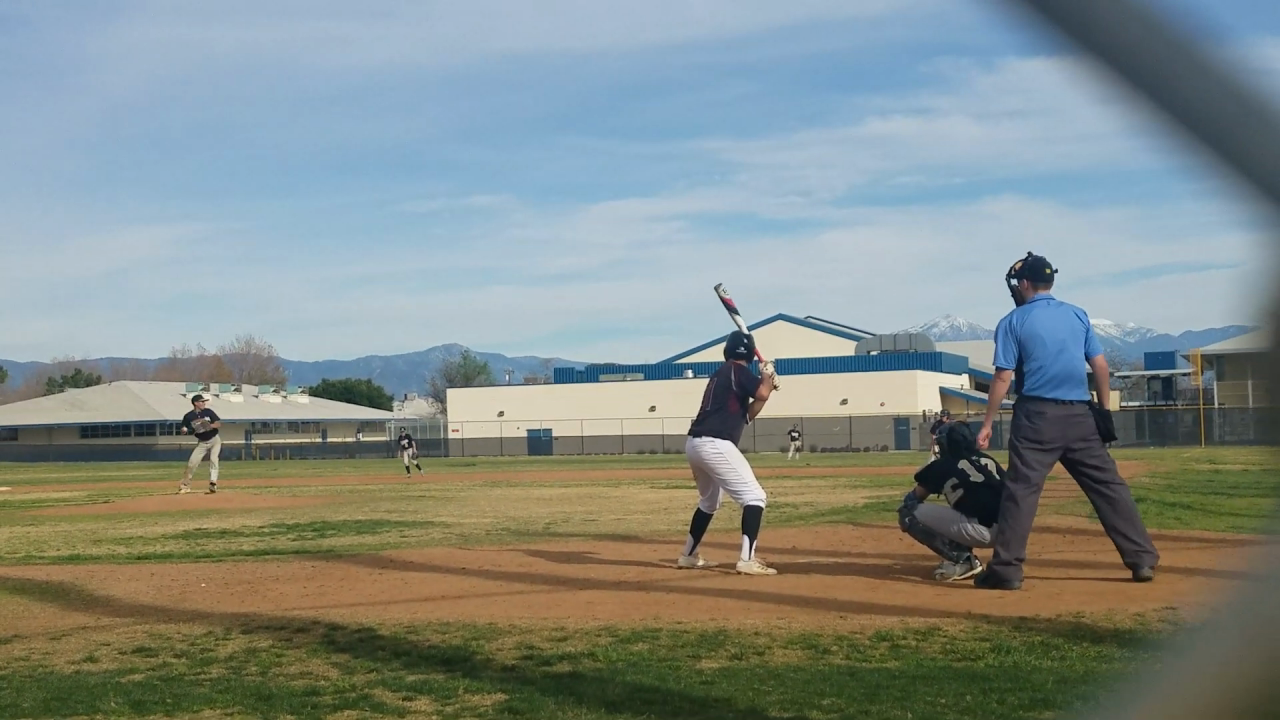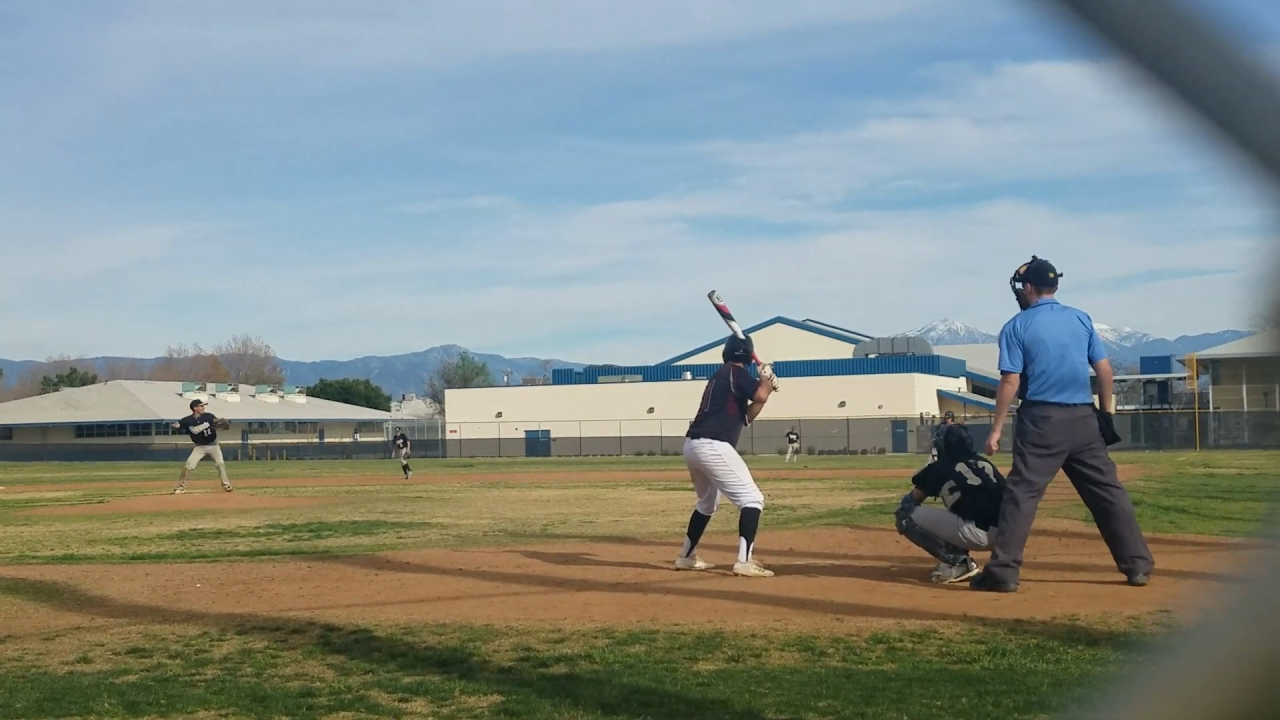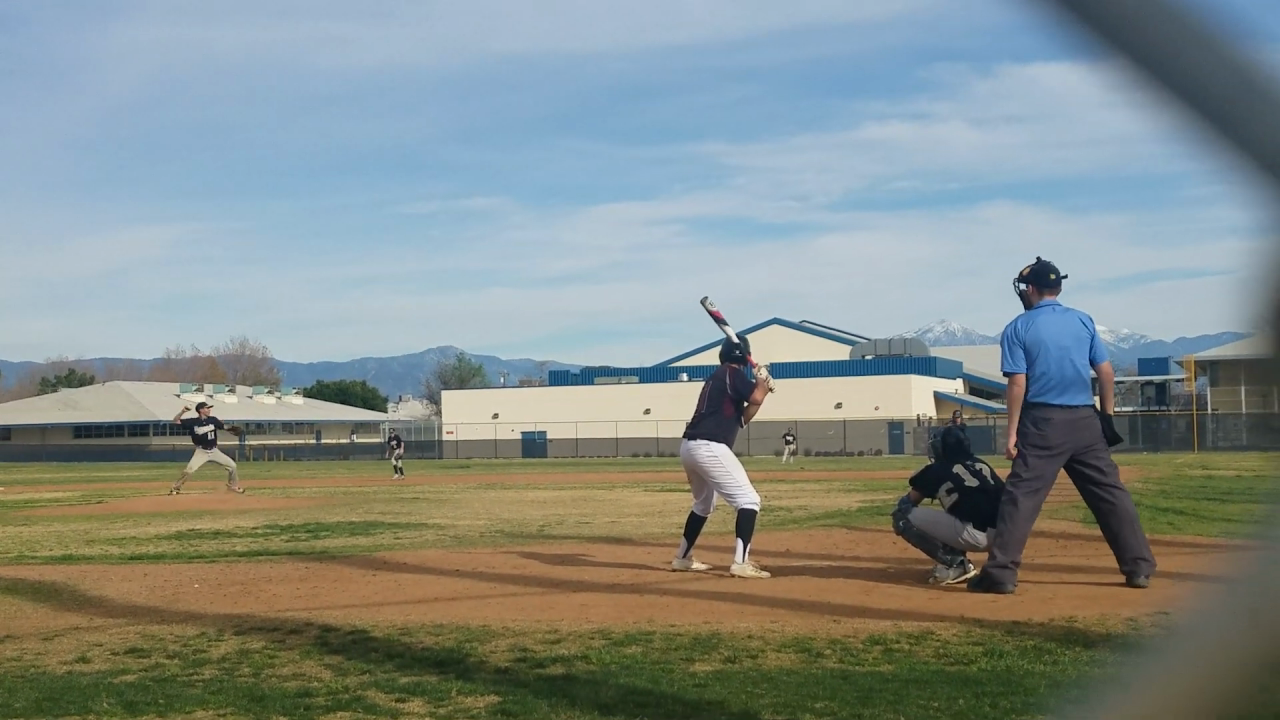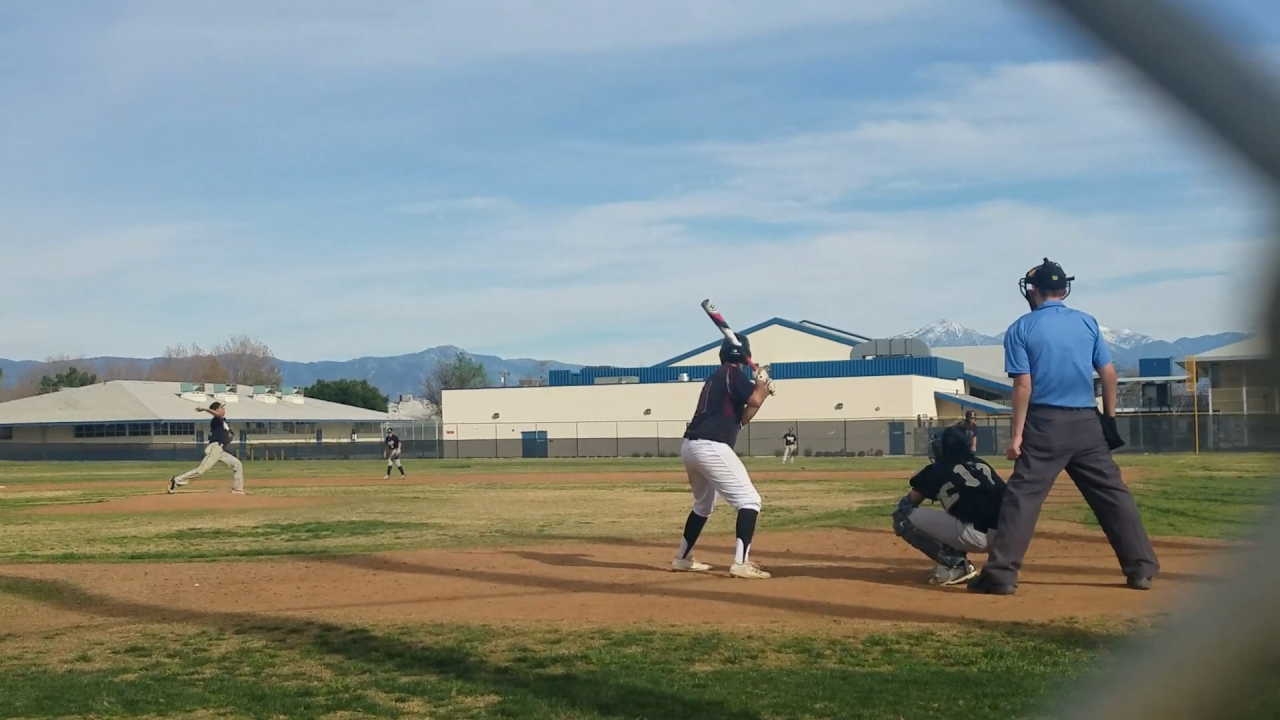
dt=0.1s
person 1, frame 1
left shoulder: (1013, 322)
right shoulder: (1078, 316)
left elbow: (1004, 377)
right elbow: (1101, 367)
left wrist: (988, 423)
right wrist: (1103, 410)
left hip: (1037, 415)
right hip: (1080, 414)
left knee: (1021, 491)
right knee: (1107, 486)
left ankle: (1005, 569)
right ankle: (1142, 559)
person 1, frame 2
left shoulder: (1016, 326)
right shoulder: (1082, 319)
left elbow: (1012, 382)
right elbow: (1104, 370)
left wrist: (997, 428)
right wrist: (1105, 414)
left hip: (1041, 419)
right hip: (1083, 417)
left knee: (1022, 493)
right knee: (1107, 490)
left ankle: (1002, 571)
right ankle: (1137, 564)
person 1, frame 3
left shoulder: (1018, 327)
right shoulder: (1084, 321)
left elbow: (1018, 384)
right elbow: (1106, 373)
left wrist: (1012, 433)
right wrist: (1107, 416)
left hip: (1043, 421)
right hip: (1085, 420)
left knee: (1021, 495)
right knee: (1110, 492)
left ankle: (1000, 572)
right ankle: (1139, 567)
person 1, frame 4
left shoulder: (1021, 328)
right shoulder: (1088, 322)
left elbow: (1023, 385)
right elbow: (1109, 374)
left wrist: (1017, 433)
right wrist: (1109, 418)
left hip: (1044, 423)
right hip: (1087, 422)
left knee: (1023, 496)
right knee: (1112, 494)
left ankle: (1000, 573)
right ankle: (1141, 568)
person 2, frame 1
left shoulder: (721, 374)
right shoulder: (737, 370)
left elbow: (747, 415)
right elbow: (761, 393)
left wrist: (767, 386)
right wrist: (767, 377)
left hip: (695, 444)
right hip: (715, 445)
left knee: (709, 501)
right knee: (754, 496)
left ankle: (689, 555)
right ankle: (747, 560)
person 2, frame 2
left shoulder: (719, 376)
right shoulder: (736, 372)
left elbow: (746, 416)
right elbow: (760, 396)
left wrist: (766, 388)
right wrist: (766, 379)
left hip: (693, 446)
right hip: (713, 447)
left knee: (707, 503)
right knee: (751, 498)
left ankle: (686, 557)
right ankle: (744, 561)
person 2, frame 3
left shoulder: (716, 377)
right shoulder: (732, 374)
left elbow: (742, 417)
right elbow: (755, 399)
left wrist: (763, 389)
right wrist: (762, 381)
left hip: (690, 447)
right hip: (709, 448)
left knee: (703, 504)
right knee: (748, 499)
left ankle: (683, 558)
right ankle: (741, 562)
person 2, frame 4
left shoulder: (716, 377)
right shoulder: (732, 373)
left elbow: (741, 418)
right elbow: (754, 400)
left wrist: (763, 391)
right wrist: (761, 384)
left hip: (691, 447)
right hip: (711, 447)
left knee: (703, 504)
right knee: (749, 500)
left ankle: (683, 558)
right ankle: (741, 562)
person 3, frame 1
left shoulder: (942, 465)
right shoulder: (988, 460)
left elbow: (911, 500)
left hip: (981, 531)
left knee: (908, 512)
left ankle: (961, 560)
right ankle: (964, 556)
person 3, frame 2
left shoulder: (939, 468)
right shoulder: (985, 464)
left elbow: (909, 502)
left hip: (978, 534)
left knee: (905, 515)
left ankle: (957, 562)
person 3, frame 3
left shoulder: (937, 469)
right shoulder: (982, 465)
left elbow: (905, 504)
left hip: (975, 535)
left knee: (902, 516)
left ankle: (955, 564)
person 3, frame 4
left shoulder: (937, 470)
right shoulder: (983, 466)
left elbow: (906, 504)
left hip: (976, 536)
left knee: (903, 517)
left ankle: (954, 564)
right ankle: (958, 561)
